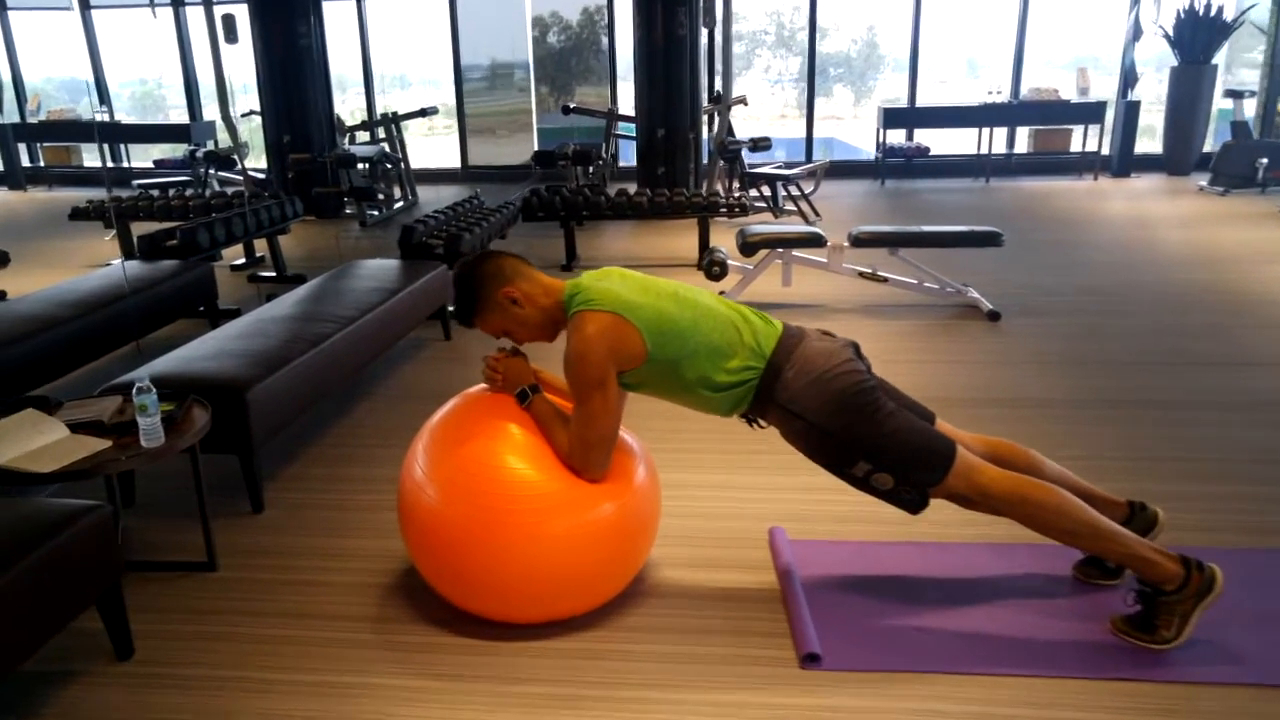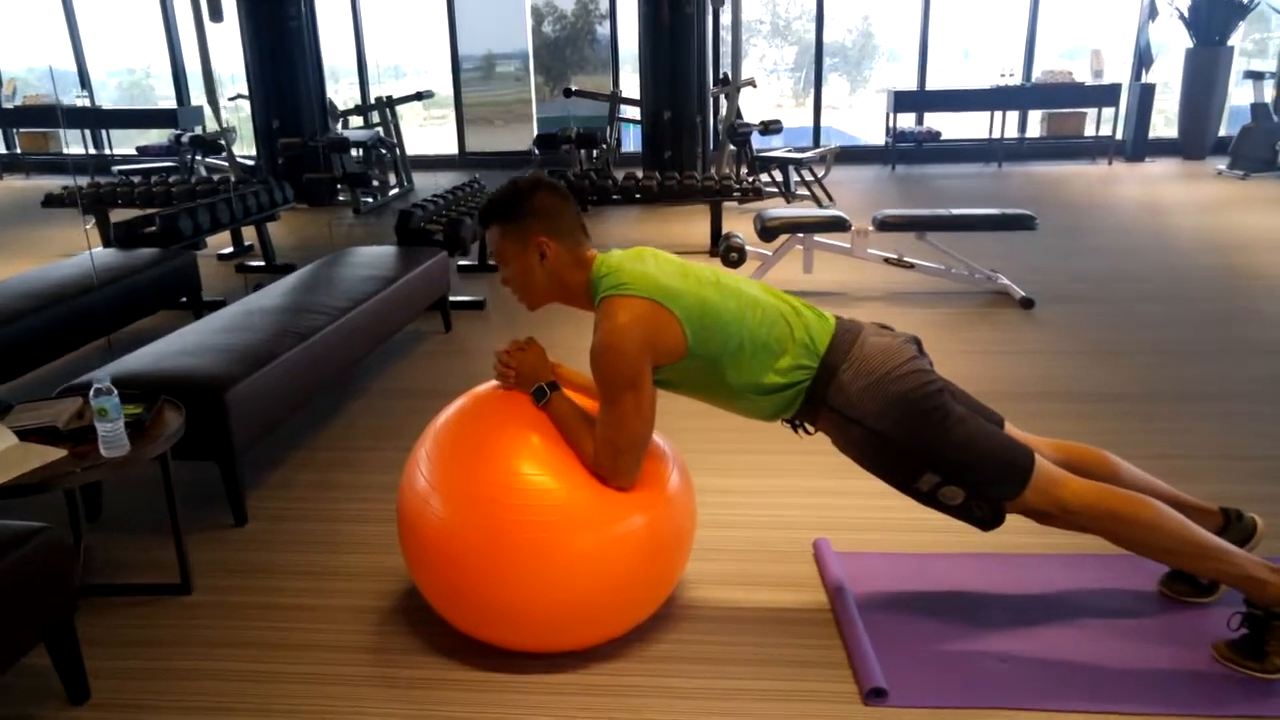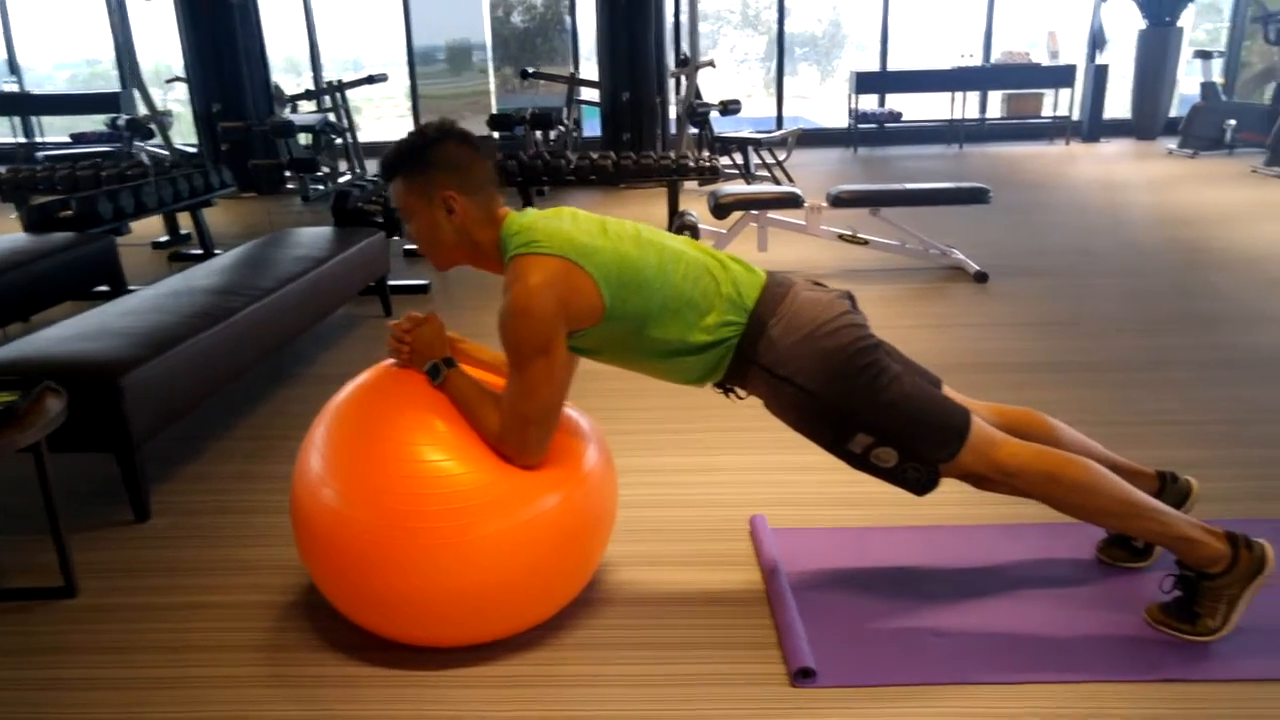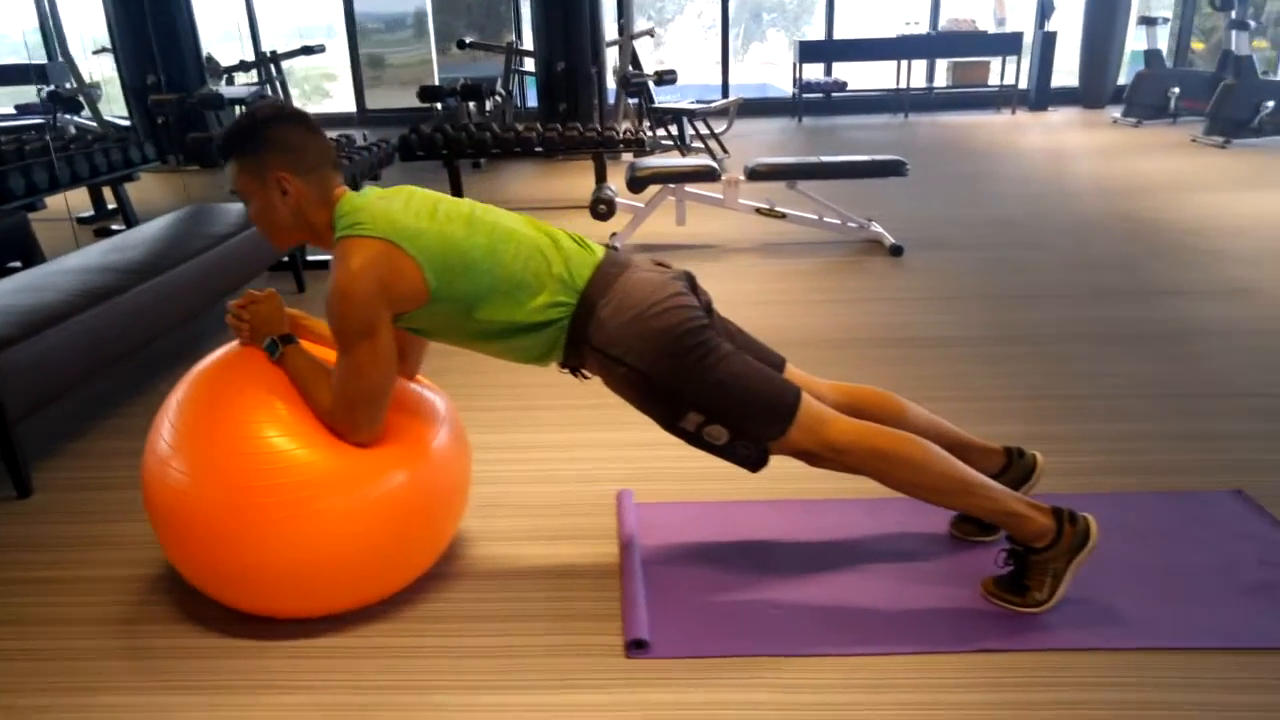
dt=0.7s
person 1, frame 1
left shoulder: (588, 333)
right shoulder: (596, 282)
left elbow: (591, 461)
right elbow: (605, 404)
left wrist: (526, 391)
right wrist: (534, 383)
left hip: (804, 394)
right hip: (806, 357)
left knee: (975, 484)
right knee: (963, 451)
left ankle: (1174, 574)
right ankle: (1123, 514)
person 1, frame 2
left shoulder: (620, 325)
right shoulder: (627, 266)
left elbow: (619, 468)
right elbow: (635, 398)
left wrist: (544, 389)
right wrist: (555, 376)
left hip: (859, 395)
right hip: (861, 356)
left knee: (1055, 496)
right knee: (1036, 458)
right ankle: (1214, 522)
person 1, frame 3
left shoulder: (532, 285)
right shoulder: (543, 228)
left elbow: (524, 444)
right elbow: (546, 374)
left wrist: (438, 368)
right wrist: (449, 348)
left hip: (790, 353)
right hip: (787, 313)
left knee: (989, 459)
right knee: (973, 424)
right ankle: (1151, 487)
person 1, frame 4
left shoulder: (358, 268)
right shoulder: (384, 206)
left elbow: (360, 423)
right elbow: (403, 356)
left wrist: (280, 344)
right wrist: (301, 324)
left hip: (624, 329)
right hip: (631, 287)
left knee: (823, 436)
right knee: (816, 397)
left ankle: (1043, 527)
right ankle: (998, 463)
